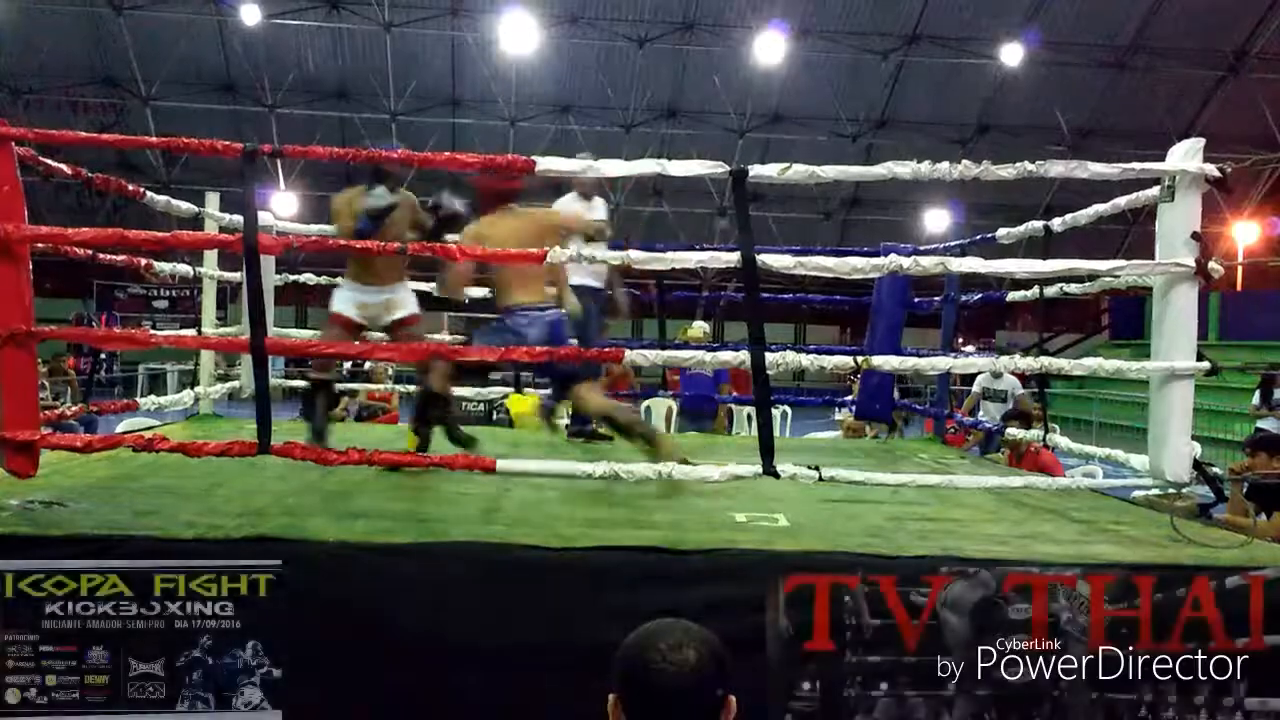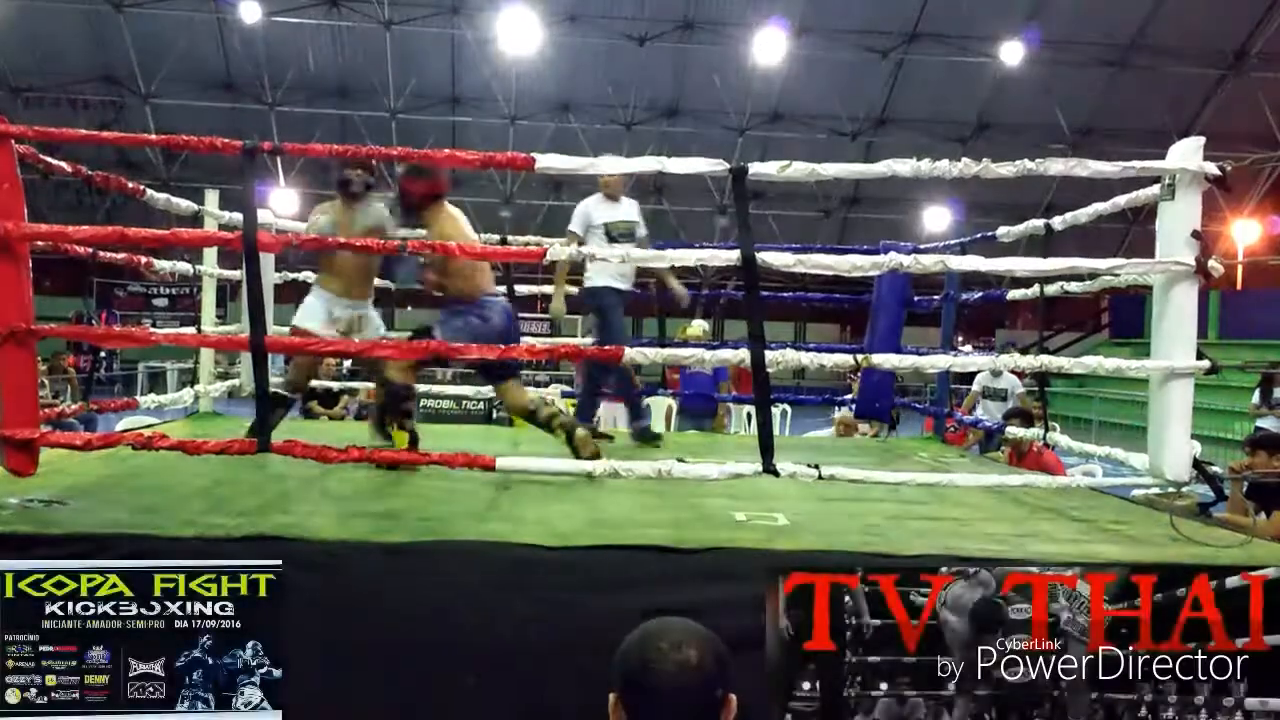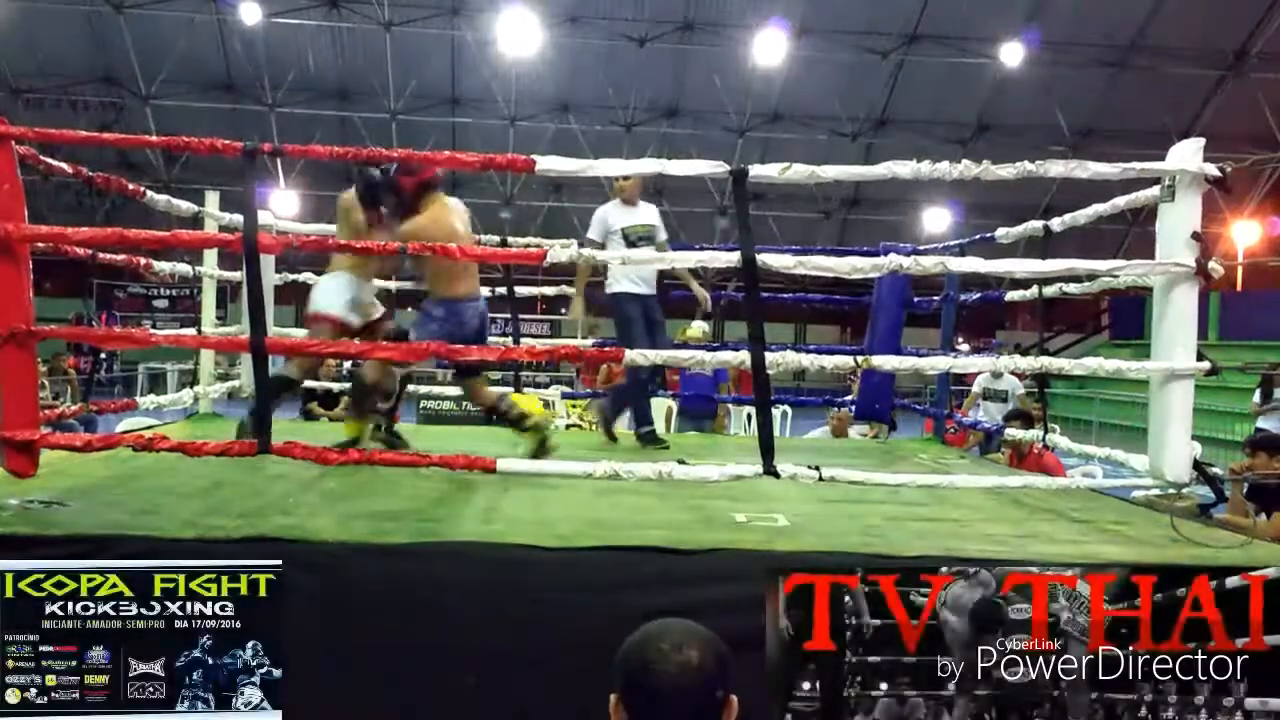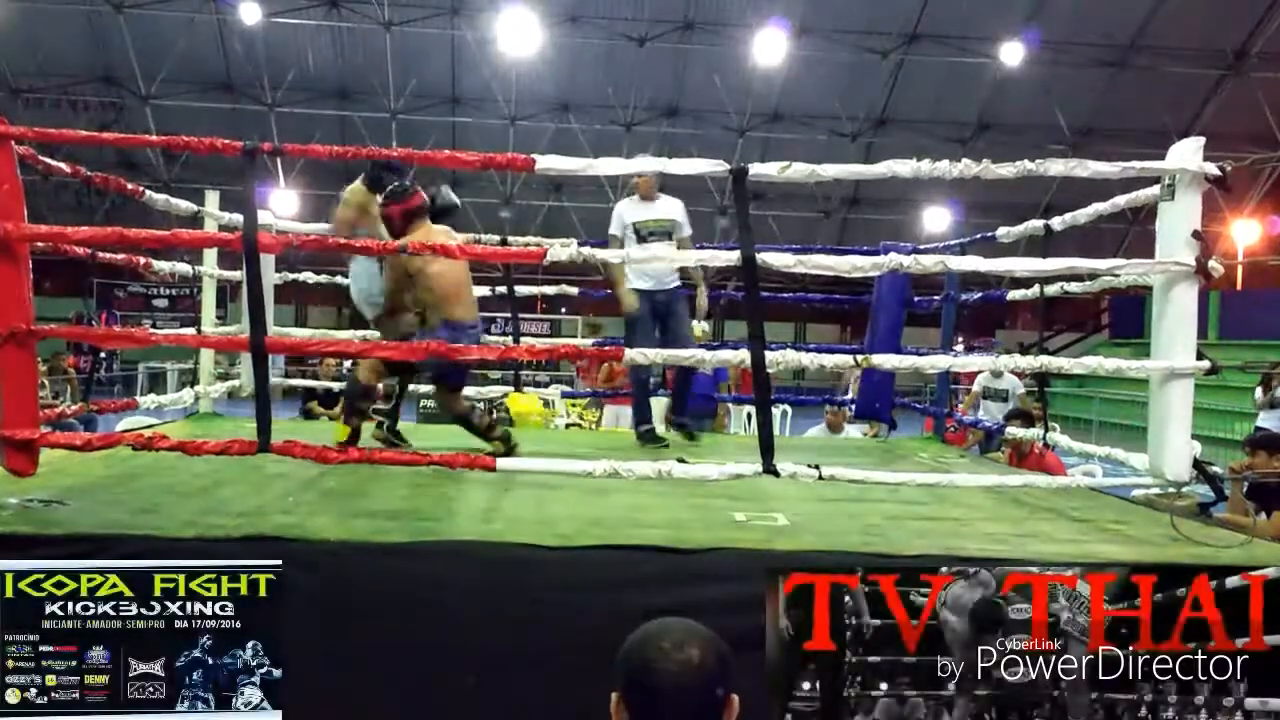
dt=0.2s
person 1, frame 1
left shoulder: (406, 201)
right shoulder: (345, 201)
left elbow: (432, 237)
left wrist: (446, 216)
right wrist: (370, 217)
left hip: (395, 292)
right hip: (355, 290)
left knee: (426, 361)
right knee: (323, 361)
left ankle: (445, 423)
right ankle: (318, 430)
person 1, frame 2
left shoulder: (377, 211)
right shoulder: (325, 212)
left hip: (362, 309)
right hip: (324, 303)
left knee: (392, 375)
right knee: (299, 376)
left ankle: (386, 422)
right ankle: (256, 437)
person 1, frame 3
left shoulder: (377, 211)
right shoulder: (353, 199)
left hip: (361, 289)
right hip: (341, 286)
right knee: (308, 359)
left ankle: (384, 427)
right ankle: (255, 421)
person 1, frame 4
left shoulder: (379, 197)
right shoulder: (357, 194)
right elbow: (339, 233)
left wrist: (440, 207)
left hip: (383, 271)
right hip: (369, 269)
left knee: (406, 357)
left ankle: (386, 424)
person 2, frame 1
left shoulder: (475, 233)
right shoulder: (537, 219)
left elbow: (453, 289)
right elbow: (594, 229)
left hip: (516, 324)
right hip: (550, 321)
right knee: (590, 400)
right ankle: (658, 446)
person 2, frame 2
left shoulder: (445, 230)
right shoulder: (446, 212)
left elbow: (468, 283)
left wrist: (428, 279)
left hip: (477, 314)
right hip: (496, 313)
left knee: (400, 362)
right knee: (514, 396)
right ankle: (578, 435)
person 2, frame 3
left shoulder: (419, 227)
right shoulder: (455, 206)
left hip: (448, 314)
right hip: (472, 312)
right knee: (477, 390)
right ankle: (536, 428)
person 2, frame 4
left shoulder: (404, 250)
right shoulder: (447, 233)
left elbow: (392, 304)
left hip: (446, 334)
right hip: (469, 332)
left knee: (369, 369)
right knee: (449, 399)
left ankle: (346, 444)
right ankle: (500, 440)
person 3, frame 1
left shoulder: (601, 205)
right shoulder: (565, 206)
left wrist: (618, 289)
left hip: (597, 288)
right hip: (577, 287)
right knee: (592, 352)
left ankle: (581, 424)
person 3, frame 2
left shoulder: (633, 206)
right shoulder: (588, 206)
left elbow: (645, 250)
left wrist: (670, 280)
right wrist: (558, 292)
left hip: (623, 290)
right hip: (601, 289)
left knee: (604, 362)
left ankle: (583, 419)
right ankle: (638, 423)
person 3, frame 3
left shoulder: (651, 211)
right shoulder: (606, 213)
left elbow: (666, 254)
left wrist: (693, 284)
right wrist: (578, 298)
left hip: (650, 295)
right hip: (624, 294)
right knee: (639, 363)
left ankle: (611, 407)
right ankle: (645, 428)
person 3, frame 4
left shoulder: (675, 206)
right shoulder: (623, 208)
left elbow: (687, 251)
left wrist: (701, 288)
right wrist: (623, 291)
left hip: (672, 291)
right hip: (637, 292)
right knee: (642, 361)
left ankle: (679, 415)
right ankle: (644, 426)
